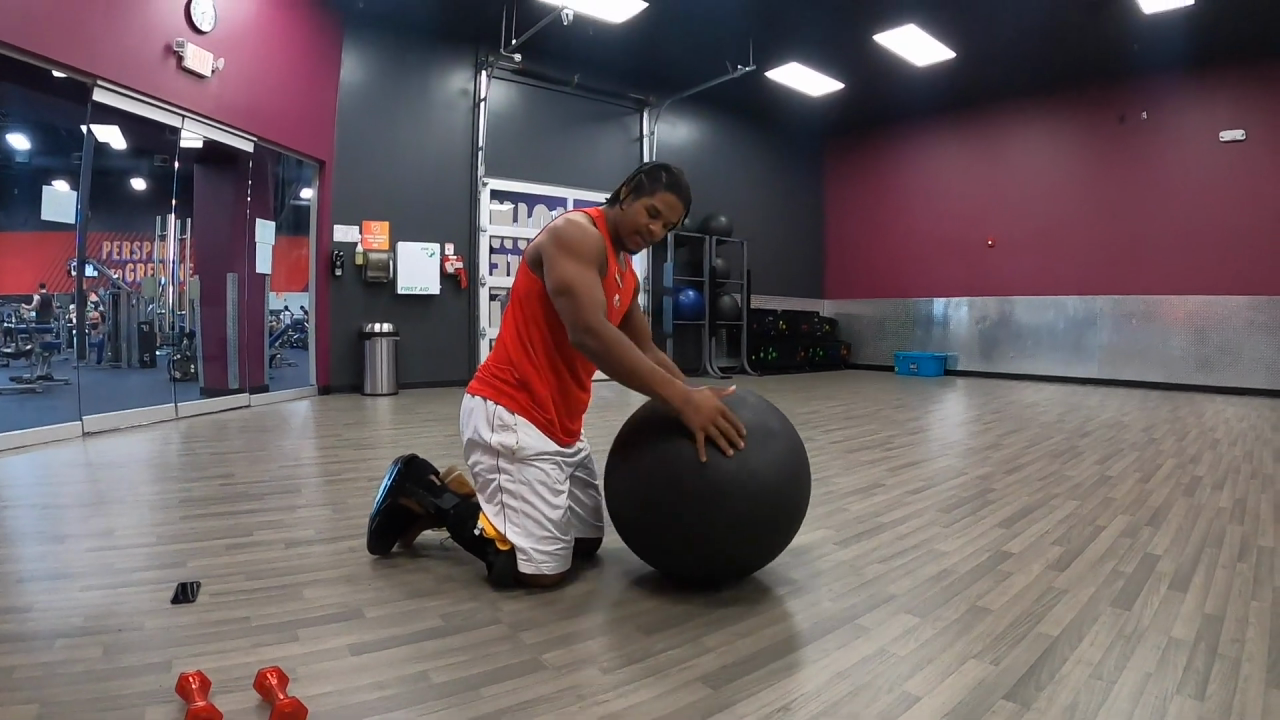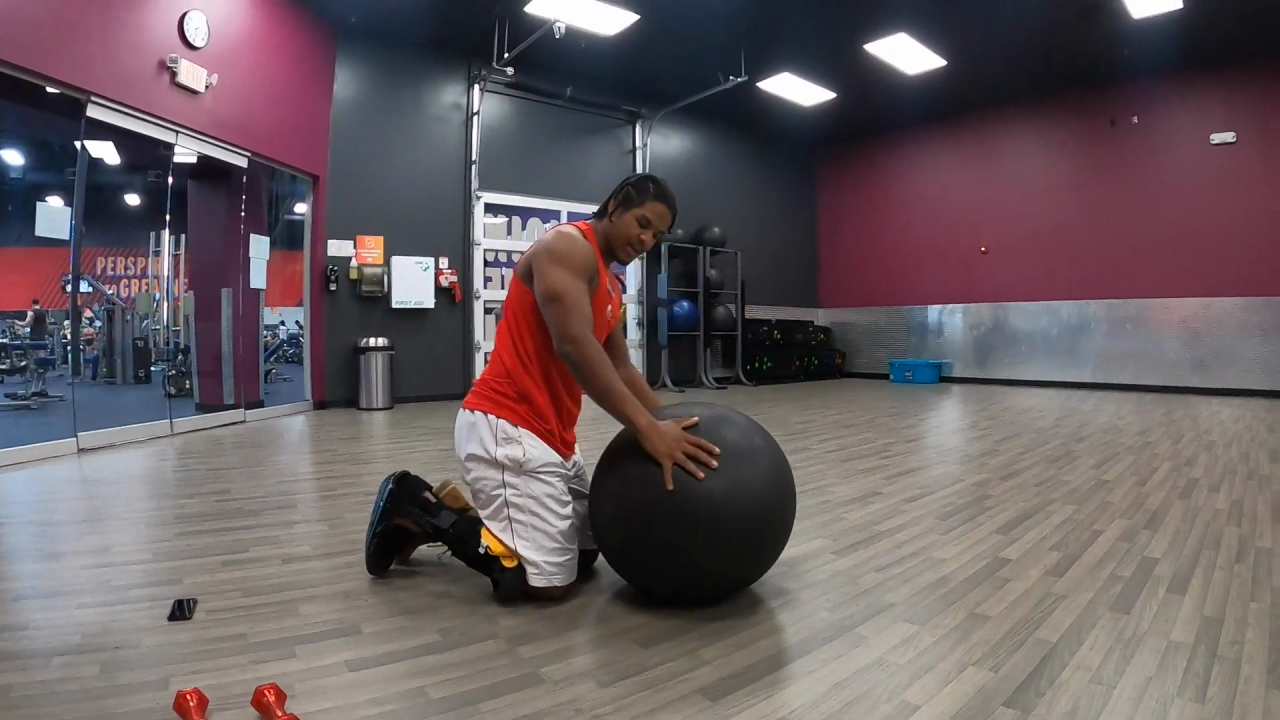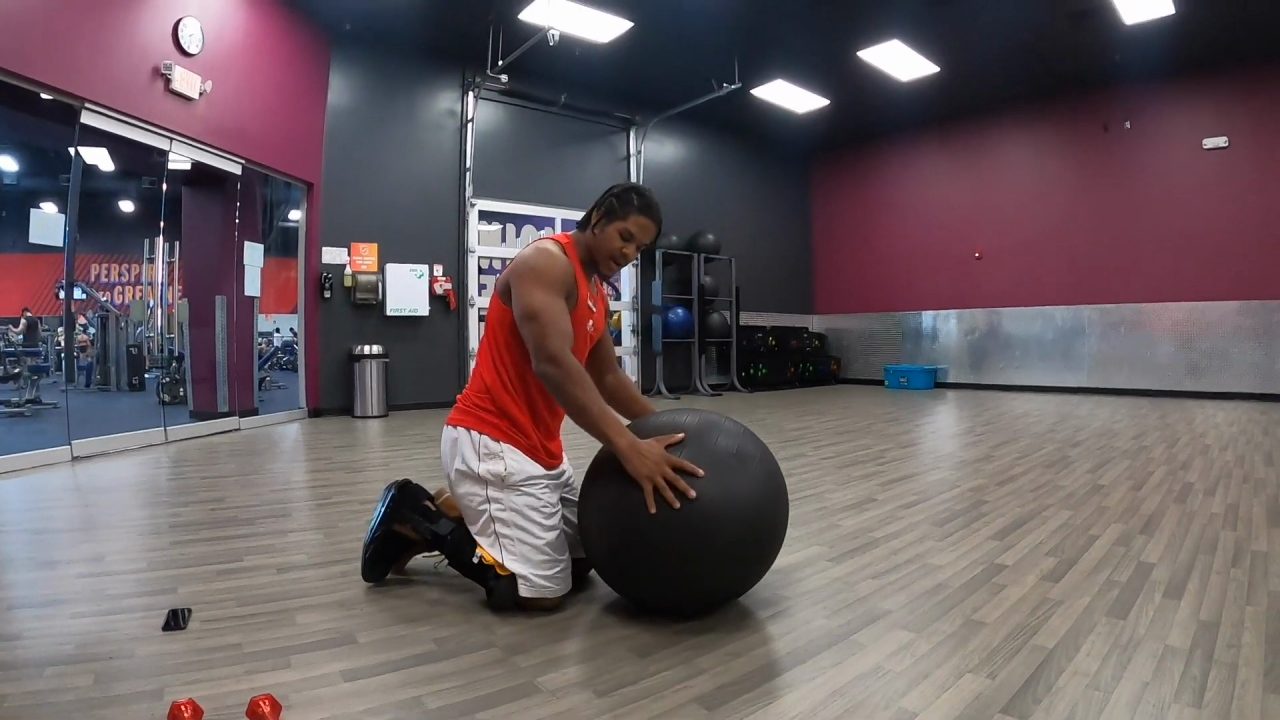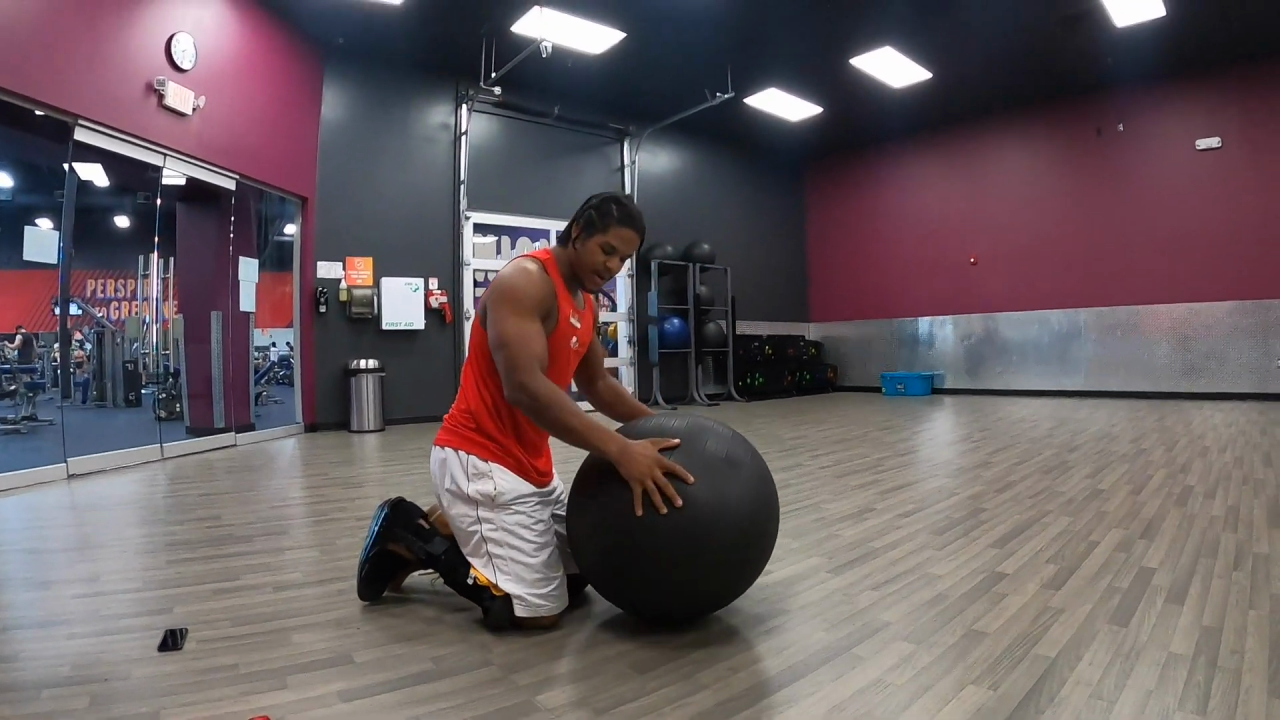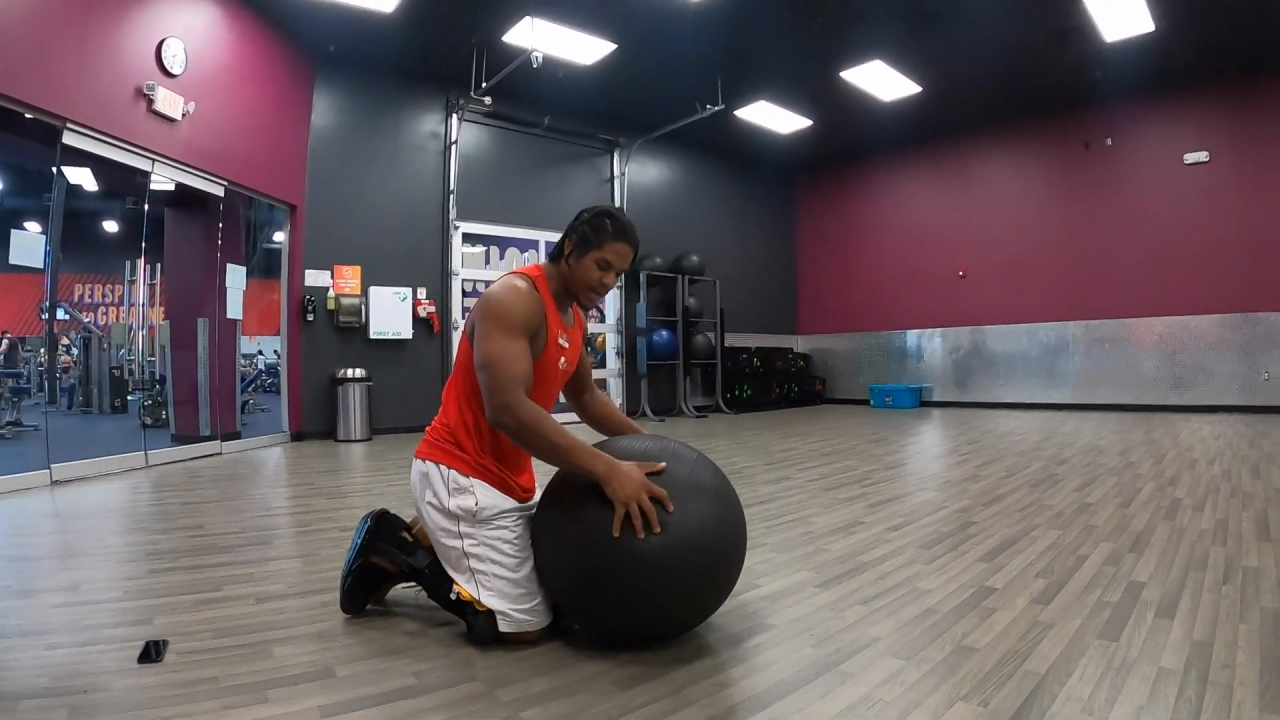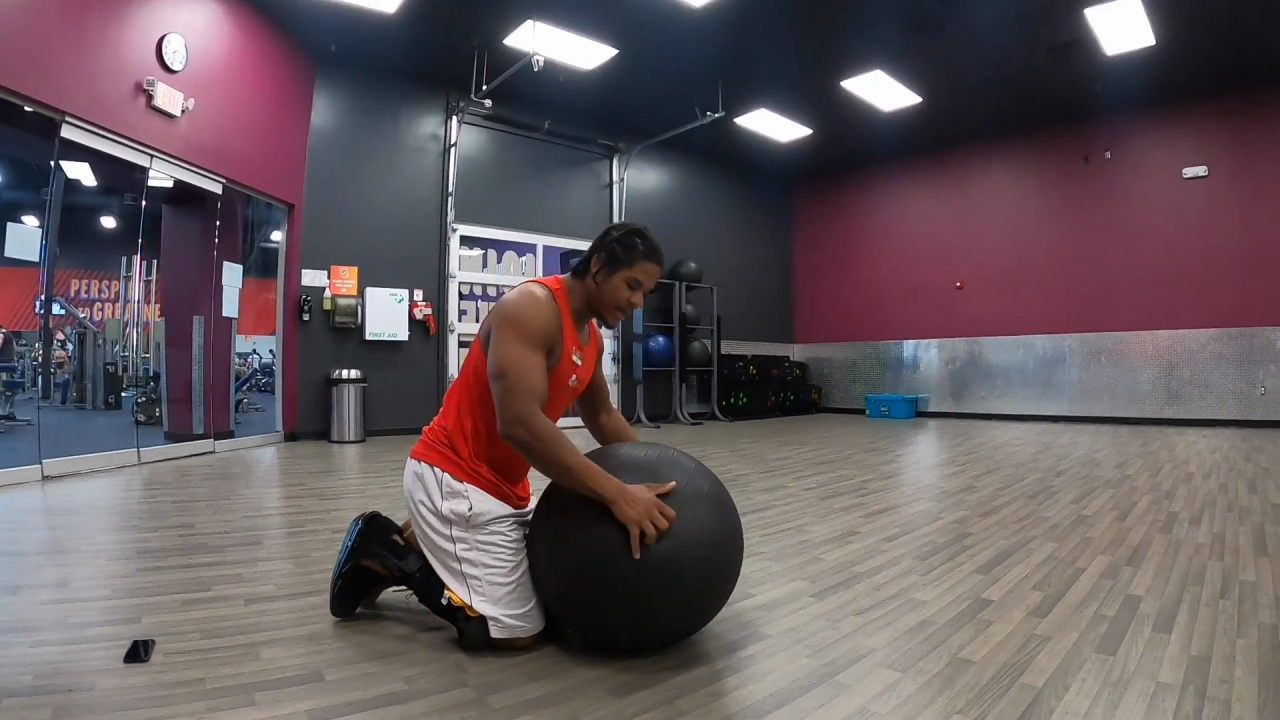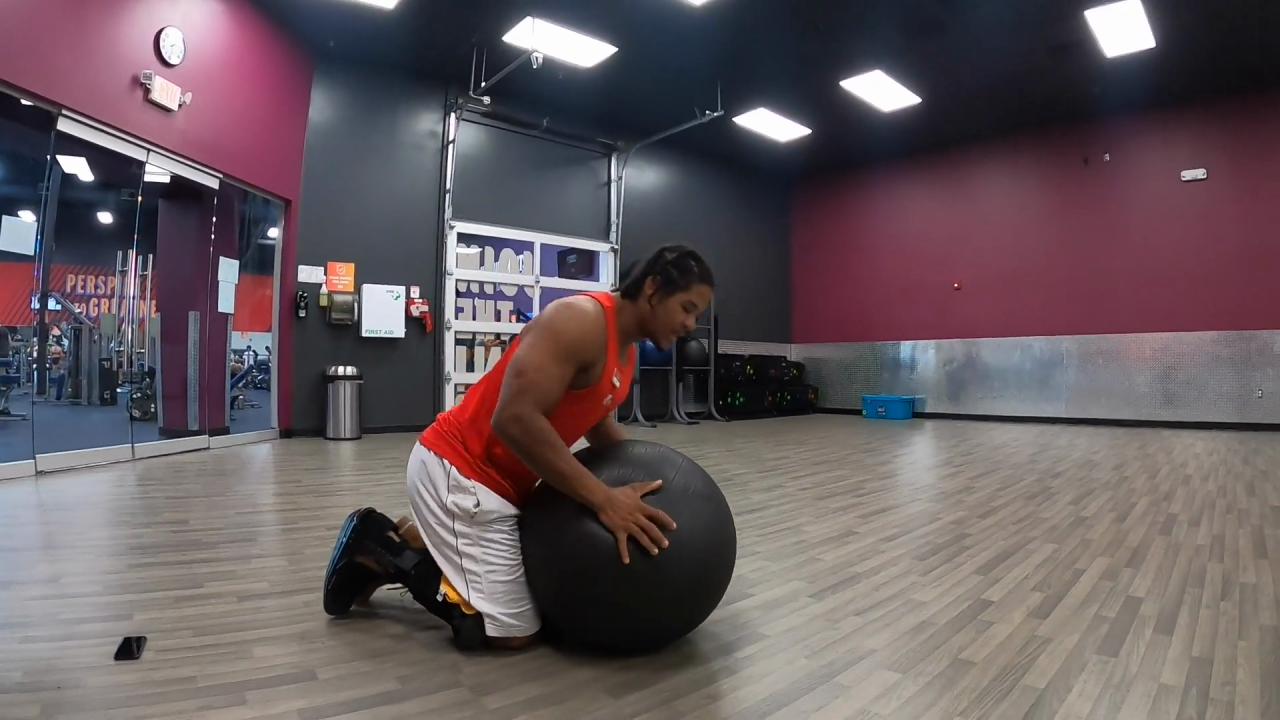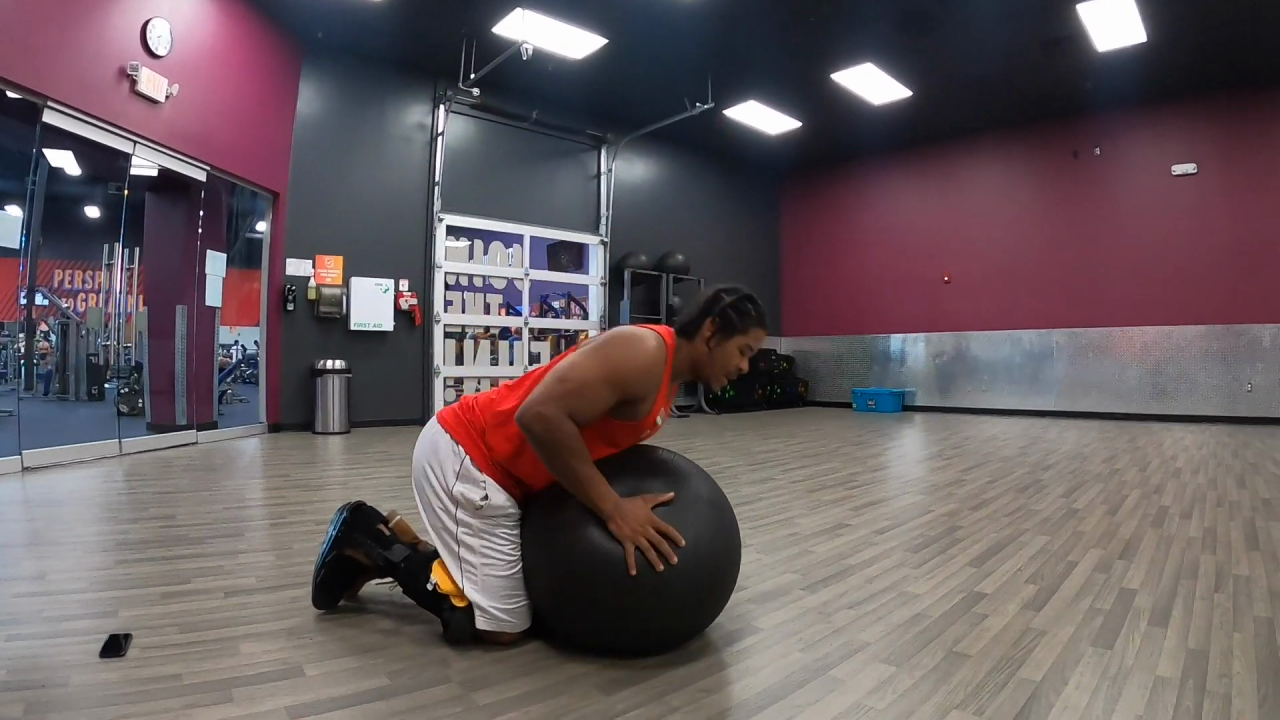
dt=0.2s
person 1, frame 1
left shoulder: (624, 270)
right shoulder: (576, 232)
left elbow: (645, 352)
right elbow: (590, 334)
left wrist: (699, 399)
right wrist: (683, 399)
left hip: (559, 422)
right hip: (511, 413)
left knee: (586, 542)
right knee: (542, 568)
left ankle: (462, 493)
right ankle: (426, 493)
person 1, frame 2
left shoulder: (608, 281)
right shoulder: (567, 245)
left elbow: (621, 368)
right elbow: (574, 345)
left wrist: (667, 424)
right wrist: (647, 428)
left hip: (550, 432)
right hip: (507, 426)
left knee: (582, 555)
right knee: (548, 580)
left ankle: (456, 509)
right ankle: (422, 511)
person 1, frame 3
left shoulder: (596, 292)
right shoulder: (545, 261)
left elbow: (608, 376)
right elbow: (552, 363)
right wrist: (627, 446)
left hip: (538, 445)
right hip: (492, 441)
left knee: (578, 563)
right knee: (542, 591)
left ankle: (451, 514)
right ankle: (420, 520)
person 1, frame 4
left shoulder: (584, 302)
right shoulder: (524, 280)
left elbow: (597, 383)
right elbow: (524, 387)
right wrist: (620, 451)
left hip: (529, 464)
right hip: (481, 460)
left knee: (574, 579)
right knee: (540, 609)
left ankle: (445, 531)
right ankle: (417, 538)
person 1, frame 5
left shoulder: (575, 317)
right shoulder: (514, 298)
left elbow: (585, 396)
right elbow: (507, 409)
right wrist: (607, 470)
left hip: (510, 479)
right hip: (463, 475)
right knee: (525, 623)
left ankle: (427, 543)
right ankle: (398, 551)
person 1, frame 6
left shoulder: (592, 335)
right shoulder: (533, 307)
left elbow: (602, 416)
right elbow: (519, 423)
right wrist: (616, 493)
left hip: (501, 484)
right hip: (455, 478)
right knee: (516, 630)
left ankle: (420, 546)
right ankle: (389, 554)
person 1, frame 7
left shoulder: (625, 349)
right shoulder: (581, 319)
left elbow: (598, 427)
right elbow: (515, 420)
left wrist: (653, 480)
right wrist: (603, 499)
left hip: (500, 478)
right hip: (459, 471)
right knee: (512, 630)
left ankle: (414, 543)
right ankle: (384, 552)
person 1, frame 8
left shoulder: (662, 370)
right shoulder: (643, 351)
left elbow: (603, 436)
right elbow: (540, 417)
left wrist: (648, 497)
right wrist: (614, 510)
left hip: (493, 466)
right hip: (464, 457)
right knee: (503, 625)
left ankle: (400, 541)
right ankle: (373, 546)
